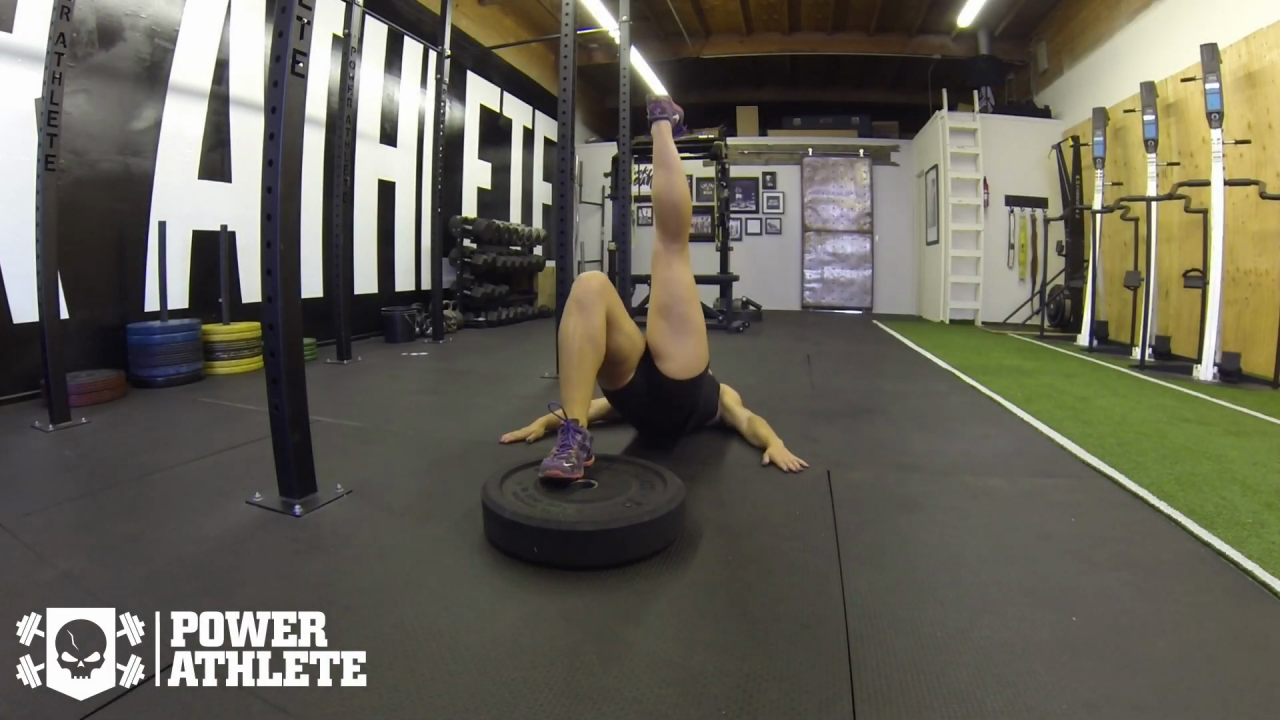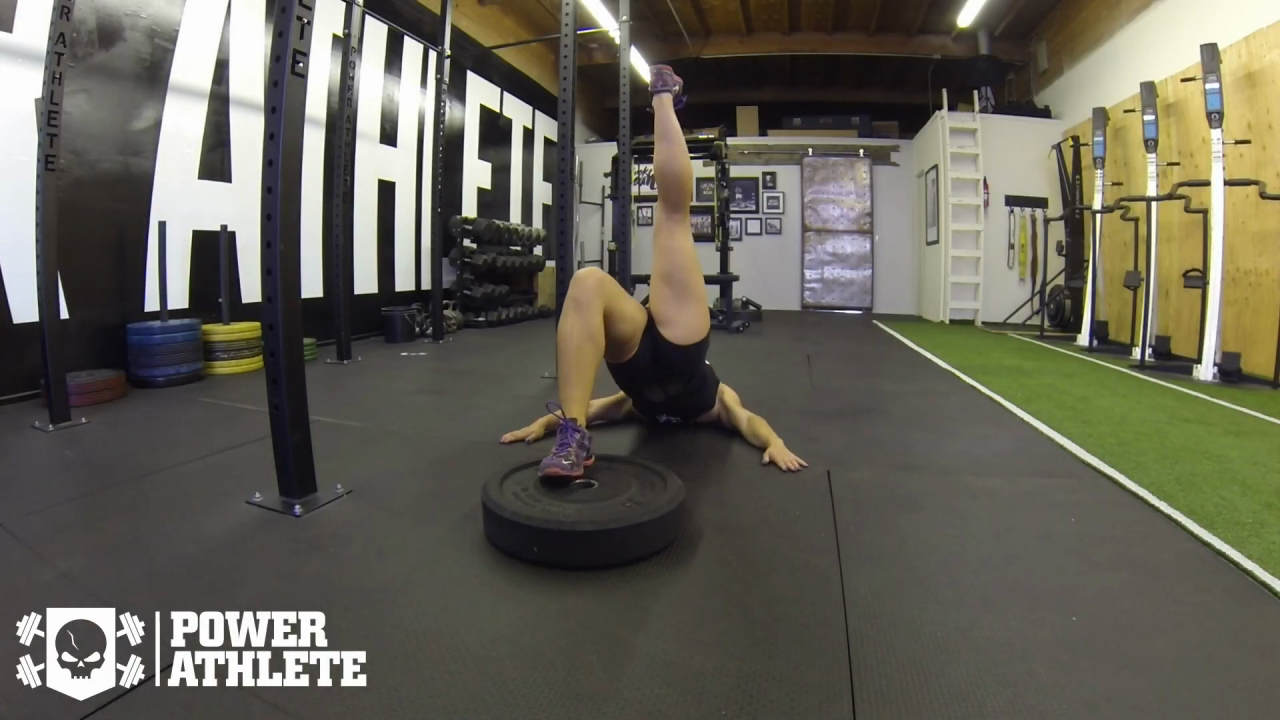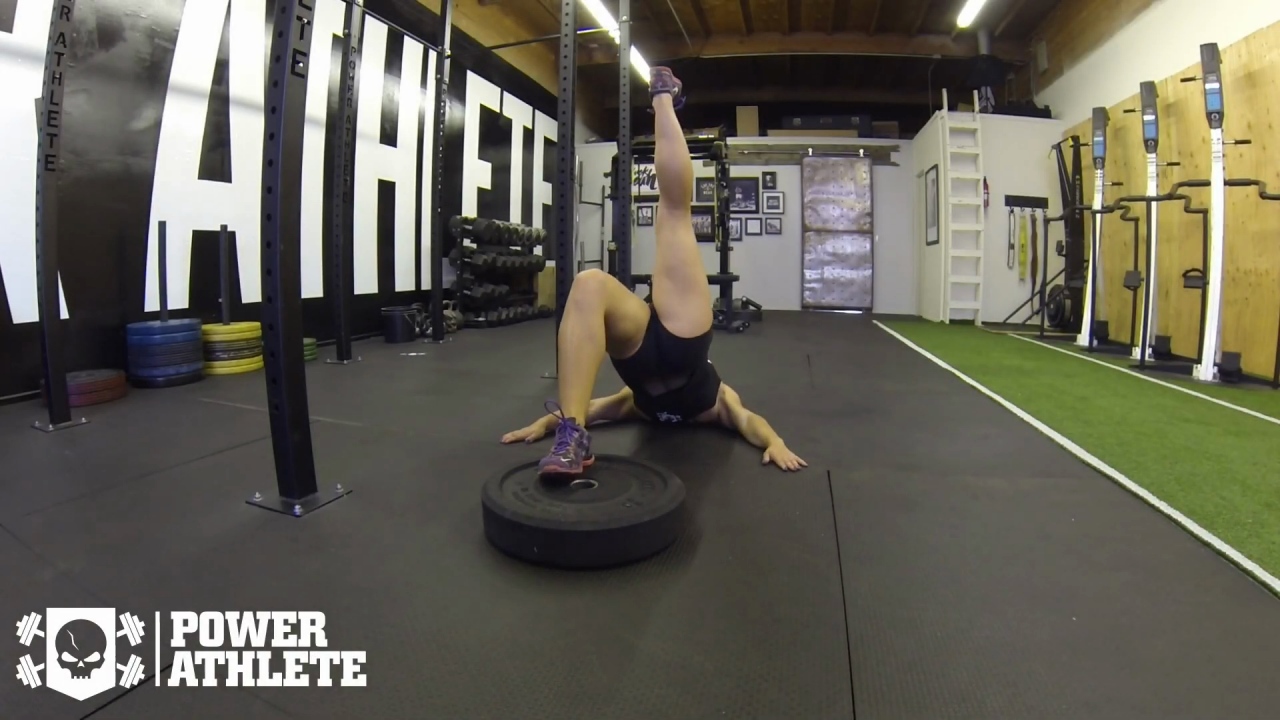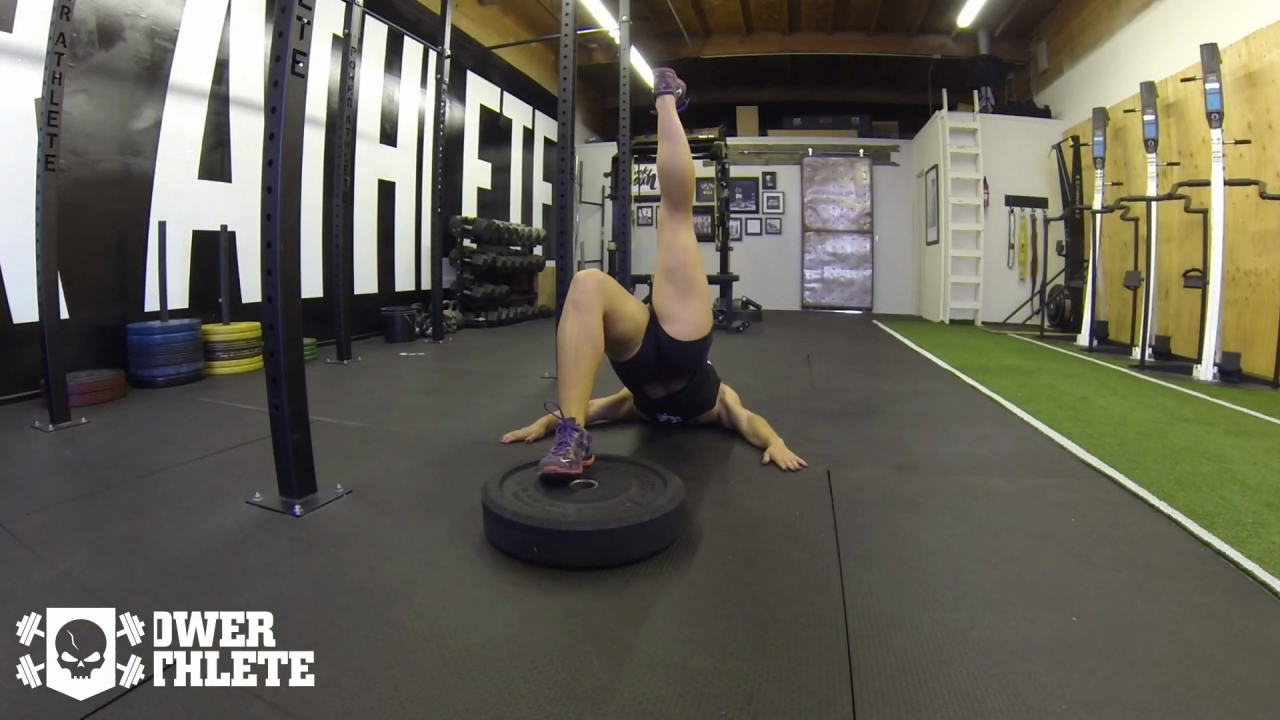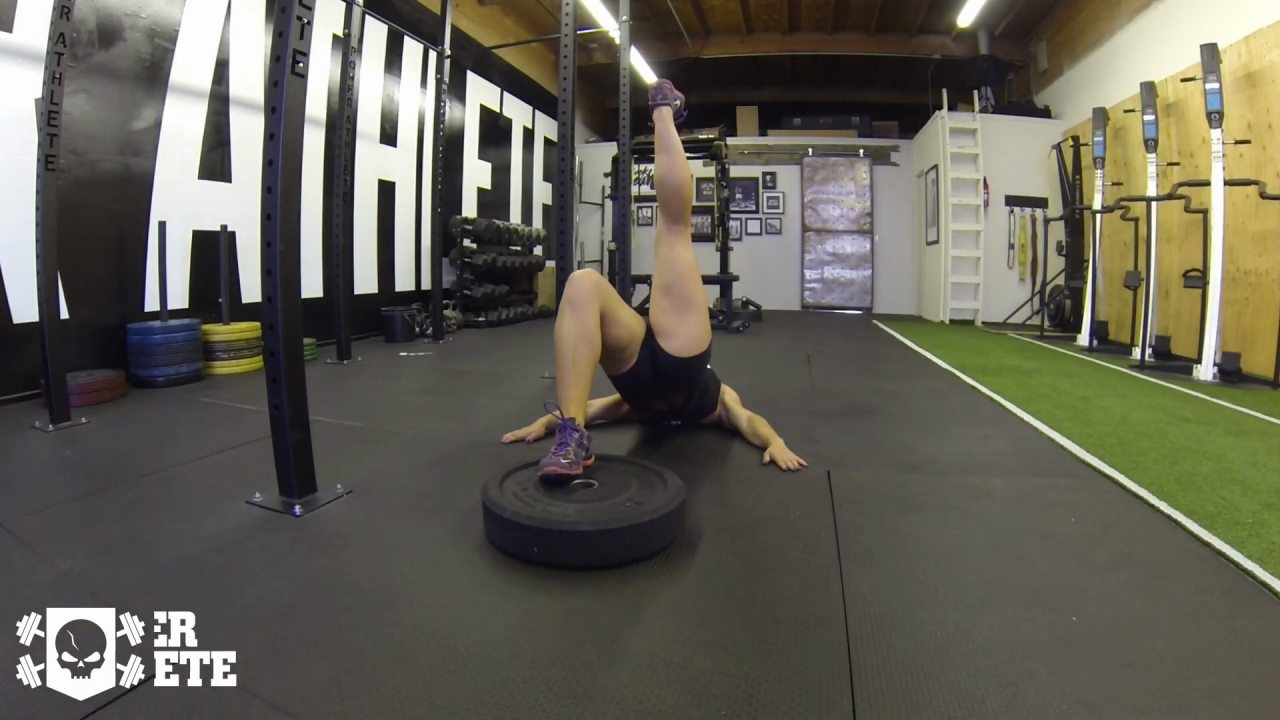
dt=0.3s
person 1, frame 1
left shoulder: (718, 393)
left elbow: (747, 419)
right elbow: (594, 404)
left wrist: (774, 443)
left hip: (679, 390)
right hip: (637, 394)
right ankle: (573, 437)
person 1, frame 2
left shoulder: (716, 394)
right elbow: (597, 406)
left wrist: (775, 443)
left hip: (679, 354)
right hip: (641, 363)
right ankle: (573, 437)
person 1, frame 3
left shoulder: (716, 395)
right shoulder: (641, 397)
right elbow: (599, 406)
left wrist: (775, 442)
left hip: (682, 344)
right hip: (643, 357)
right ankle: (572, 436)
person 1, frame 4
left shoulder: (717, 395)
right elbow: (600, 406)
left wrist: (775, 443)
left hip: (682, 346)
right hip: (643, 361)
right ankle: (572, 437)
person 1, frame 5
left shoulder: (716, 394)
left elbow: (745, 419)
right elbow: (597, 406)
left wrist: (775, 442)
left hip: (681, 366)
right hip: (641, 375)
right ankle: (572, 437)
